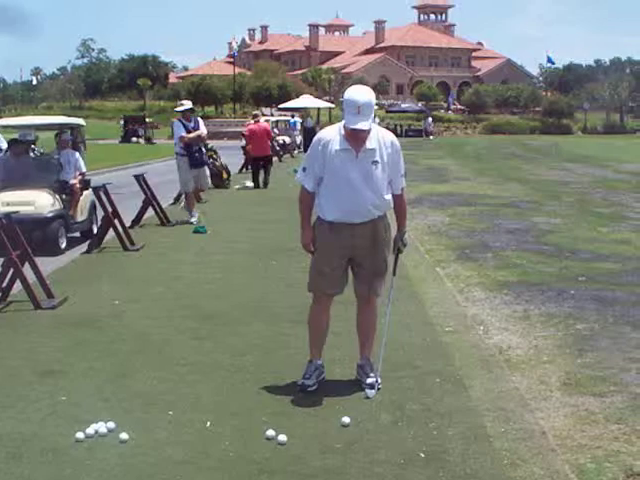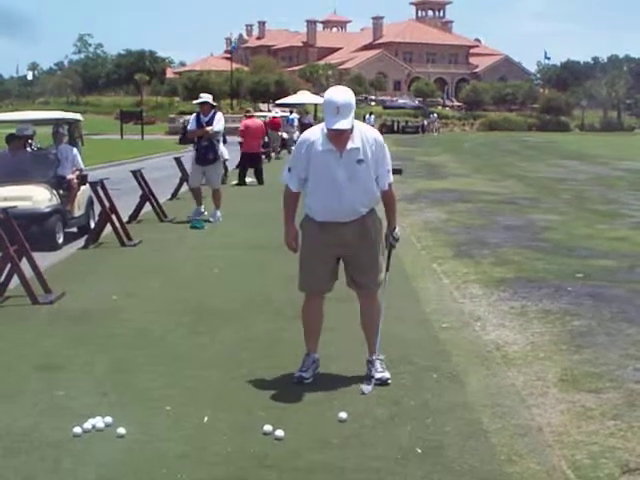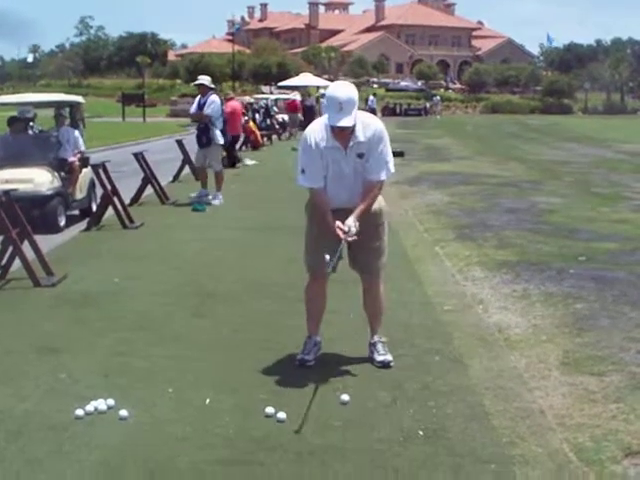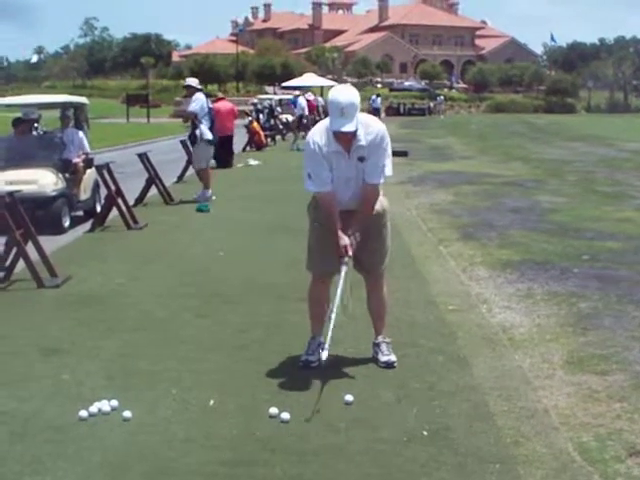
dt=1s
person 1, frame 1
left shoulder: (388, 142)
right shoulder: (324, 140)
left elbow: (398, 191)
right elbow: (308, 188)
left wrist: (401, 229)
right wrist: (305, 227)
left hip: (372, 230)
right hip: (330, 230)
left knee: (368, 298)
right knee: (321, 298)
left ankle: (365, 362)
right ankle: (315, 363)
person 1, frame 2
left shoulder: (372, 140)
right shoulder: (308, 141)
left elbow: (386, 187)
right elbow: (292, 187)
left wrist: (392, 225)
right wrist: (289, 226)
left hip: (363, 226)
right hip: (319, 228)
left knee: (369, 294)
right knee: (313, 294)
left ankle: (374, 357)
right ankle: (311, 356)
person 1, frame 3
left shoulder: (374, 129)
right shoulder: (312, 136)
left elbow: (376, 182)
right elbow: (315, 189)
left wrist: (355, 217)
right wrist: (331, 223)
left hip: (366, 209)
right hip: (325, 210)
left knee: (372, 277)
right knee: (317, 276)
left ankle: (376, 340)
right ankle: (312, 339)
person 1, frame 4
left shoulder: (376, 132)
right shoulder: (316, 140)
left elbow: (372, 187)
right elbow: (324, 193)
left wrist: (355, 229)
right wrist: (338, 233)
left hip: (368, 209)
right hip: (328, 210)
left knee: (375, 277)
right knee: (321, 277)
left ankle: (380, 340)
right ankle: (316, 340)
person 2, frame 1
left shoulder: (198, 120)
right shoulder: (177, 123)
left elbow: (203, 138)
right elbow: (184, 139)
left wrist: (191, 136)
right wrist: (197, 133)
left hip: (199, 156)
right hip: (185, 159)
left knee: (203, 186)
right knee: (189, 189)
left ankle: (189, 205)
right ankle: (193, 214)
person 2, frame 2
left shoulder: (218, 116)
right shoulder: (195, 117)
left elbow: (214, 133)
right elbow: (190, 134)
left wrist: (199, 132)
right wrist: (206, 130)
left hip: (213, 155)
right hip: (198, 155)
left knee: (215, 186)
right knee: (193, 184)
left ankle: (217, 212)
right ankle: (200, 208)
person 2, frame 3
left shoulder: (213, 99)
right shoulder: (199, 98)
left elbow: (206, 118)
right elbow: (192, 115)
left wrist: (197, 115)
right wrist: (201, 114)
left hip: (213, 138)
right hip: (203, 137)
left knee: (217, 167)
right knee: (200, 165)
left ankle: (218, 195)
right ankle: (204, 191)
person 2, frame 4
left shoulder: (198, 97)
right shoulder: (195, 99)
left elbow: (190, 114)
right elbow: (186, 118)
left wrist: (185, 115)
right wrist: (186, 116)
left hip: (203, 136)
right hip: (199, 136)
left knee: (203, 165)
right knee: (200, 166)
left ankle: (207, 192)
right ankle: (205, 191)
